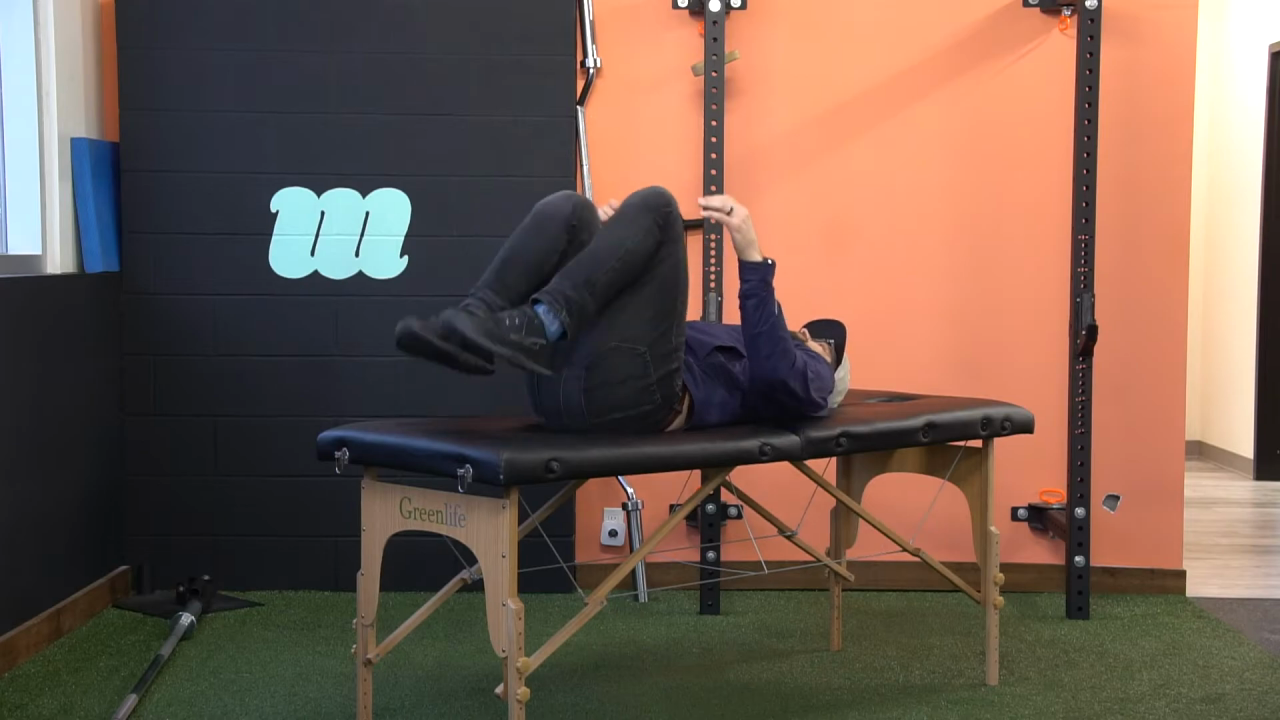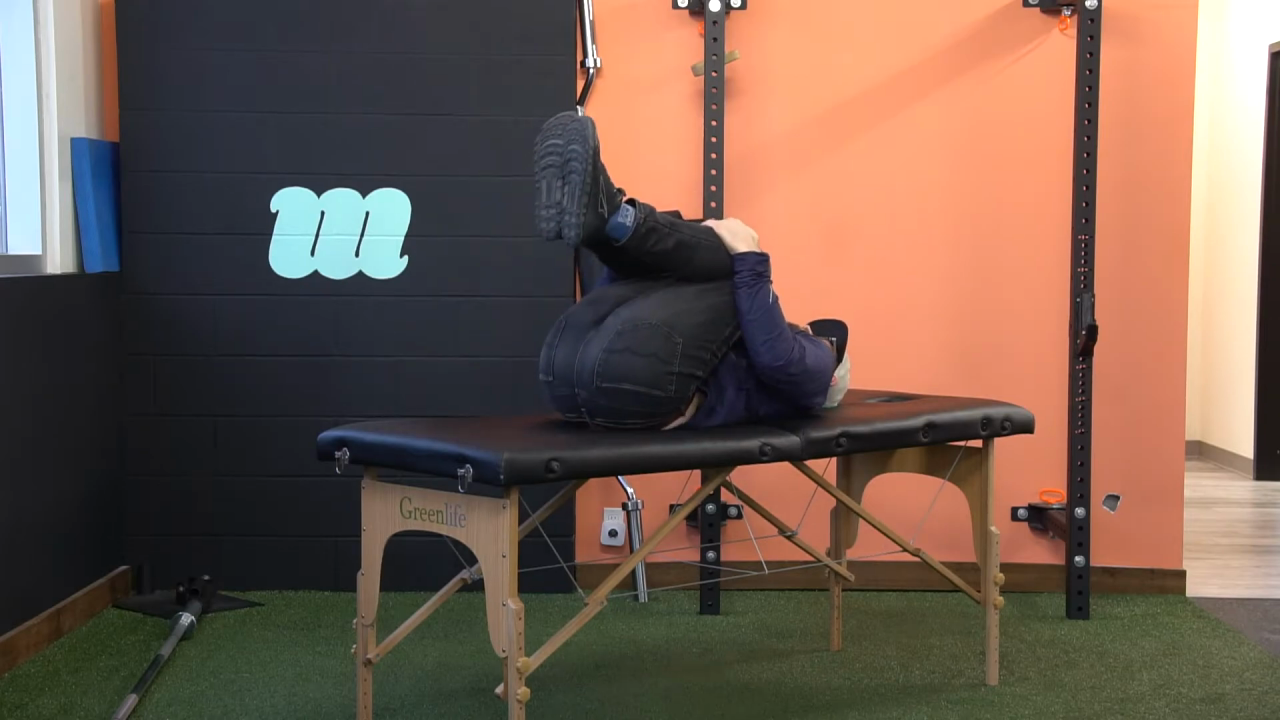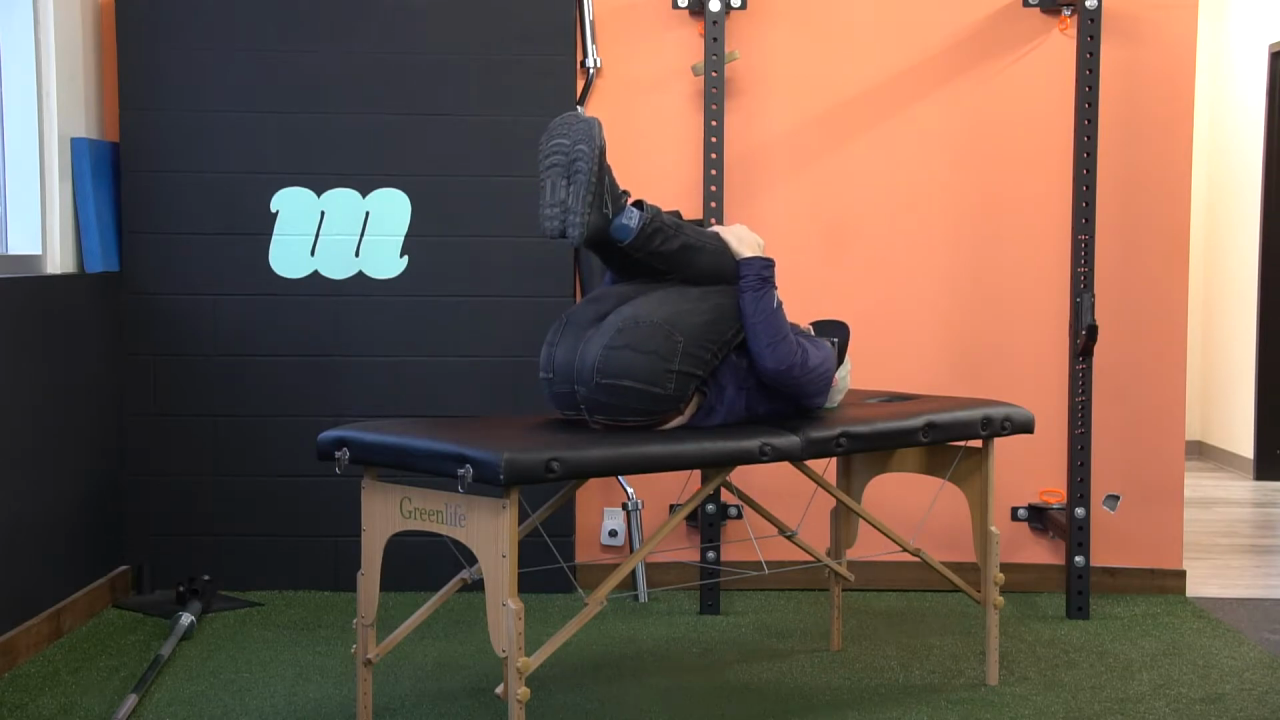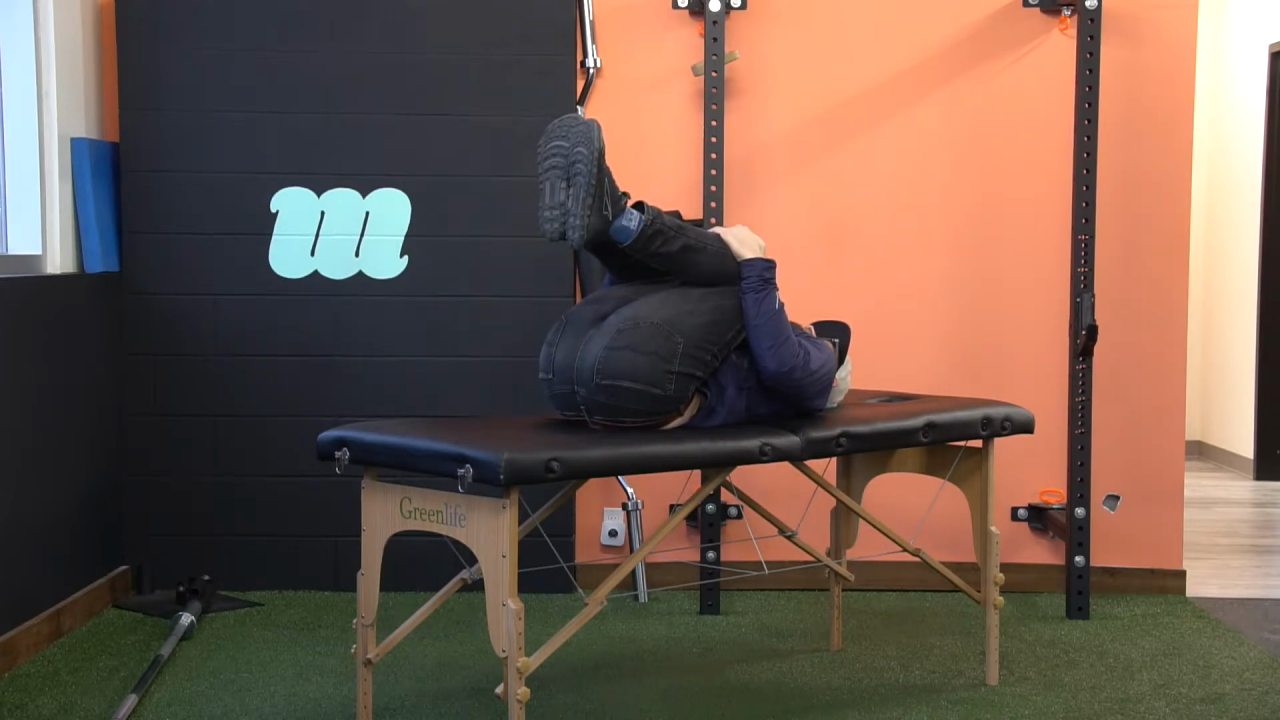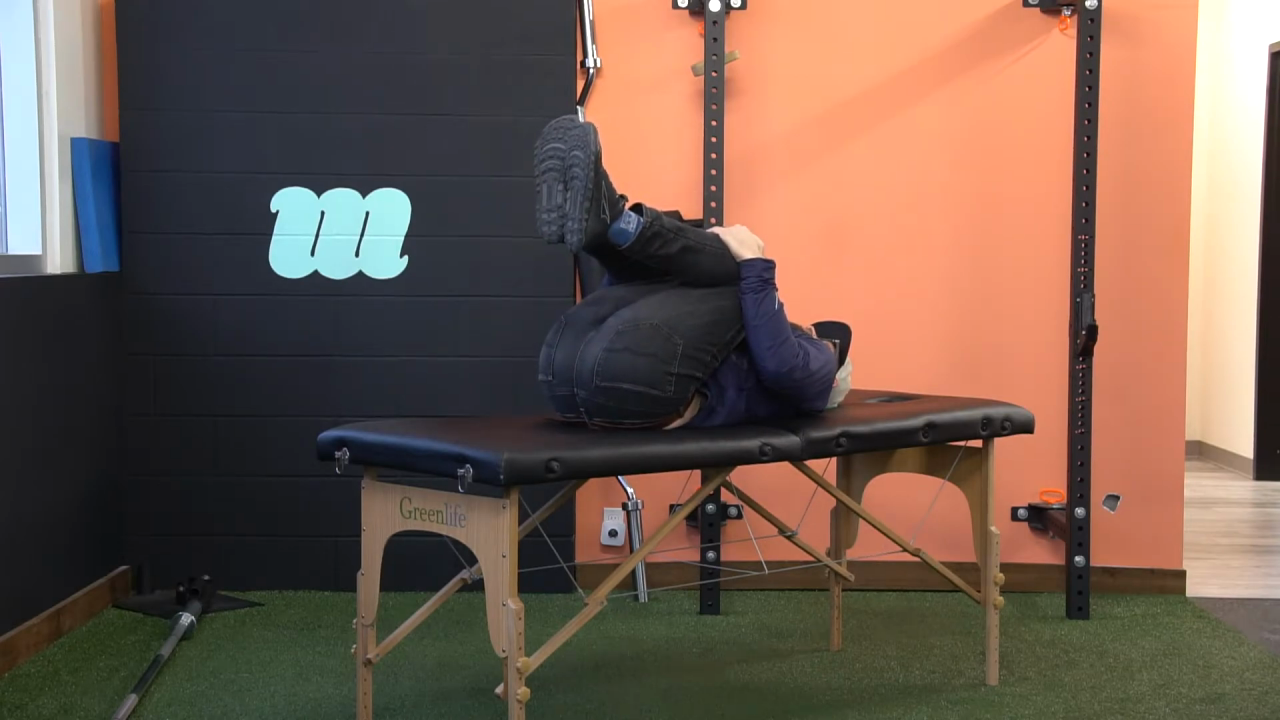
dt=1s
person 1, frame 1
left shoulder: (806, 382)
right shoulder: (728, 346)
left elbow: (775, 367)
left wrist: (753, 258)
right wrist: (598, 238)
left hip: (632, 395)
right hip: (565, 384)
left knee: (652, 203)
right knee: (567, 207)
left ankle: (534, 328)
right ankle: (466, 333)
person 1, frame 2
left shoulder: (812, 366)
right shoulder: (735, 352)
left elbow: (775, 358)
left wrist: (749, 259)
left hip: (639, 383)
left knee: (737, 262)
left ankle: (606, 212)
right ankle: (600, 216)
person 1, frame 3
left shoulder: (814, 364)
right shoulder: (735, 349)
left elbow: (778, 361)
left wrist: (753, 263)
left hip: (642, 380)
left knee: (739, 268)
left ankle: (612, 213)
right ankle: (605, 215)
person 1, frame 4
left shoulder: (815, 365)
right shoulder: (737, 350)
left elbow: (780, 364)
left wrist: (755, 265)
left knee: (741, 270)
left ankle: (611, 215)
right ankle: (603, 217)
person 1, frame 5
left shoulder: (815, 367)
right shoulder: (740, 348)
left elbow: (779, 365)
left wrist: (754, 265)
left hip: (641, 382)
left knee: (740, 269)
left ankle: (610, 218)
